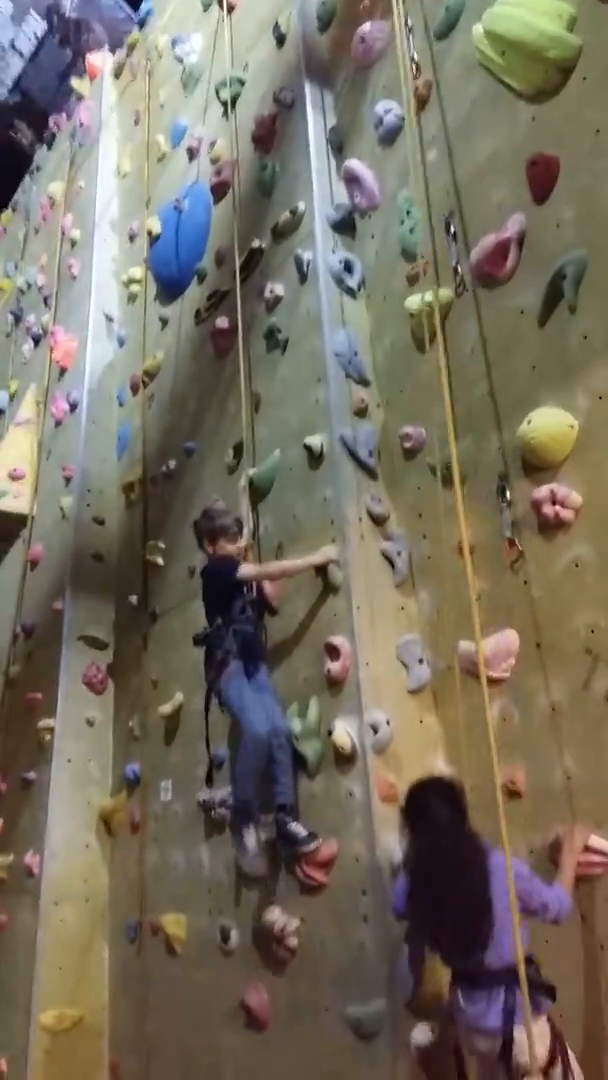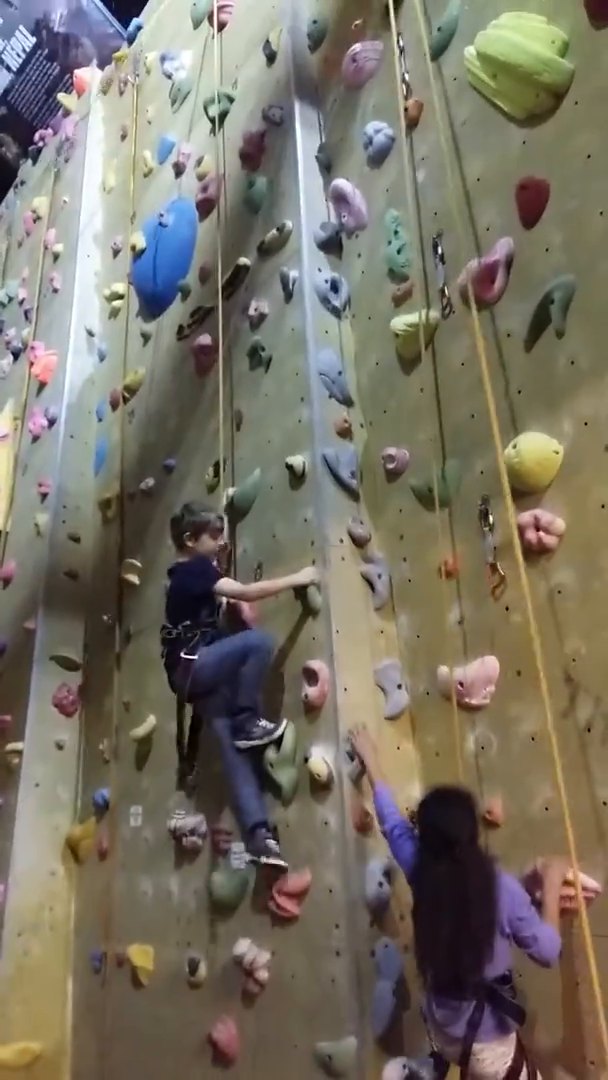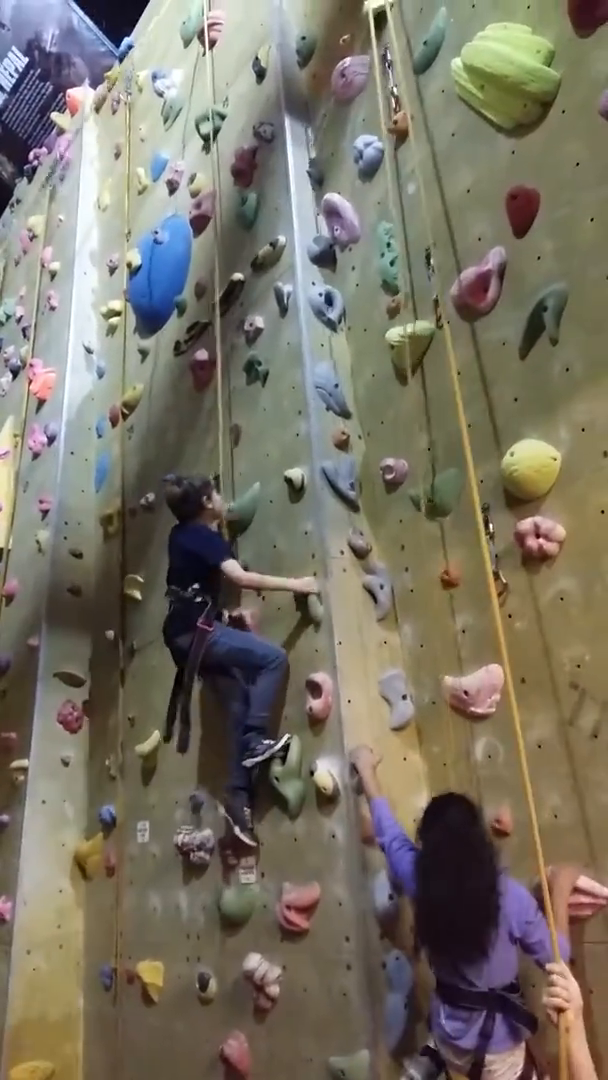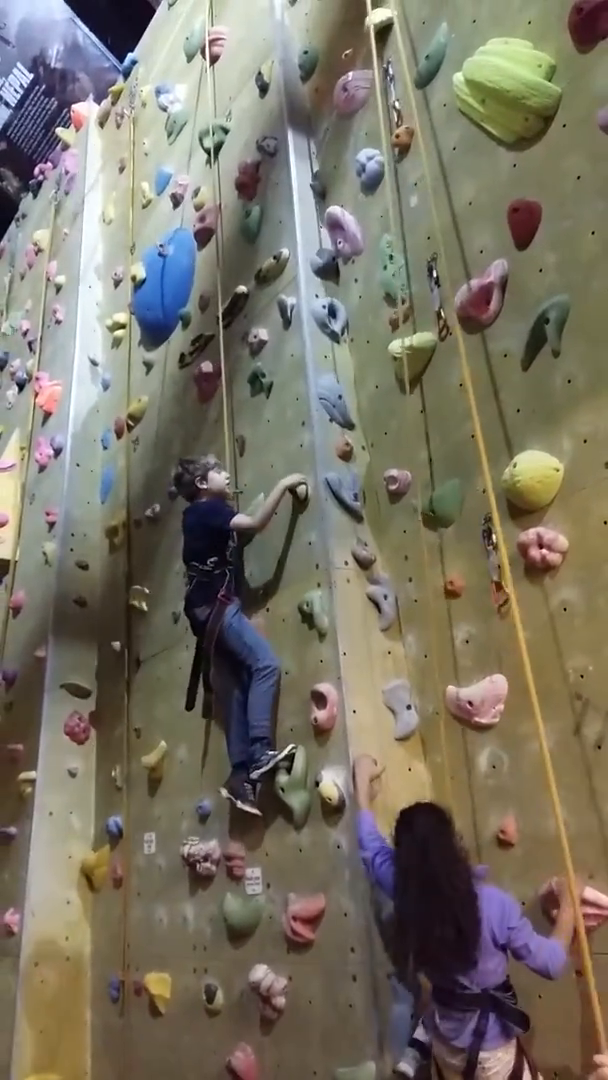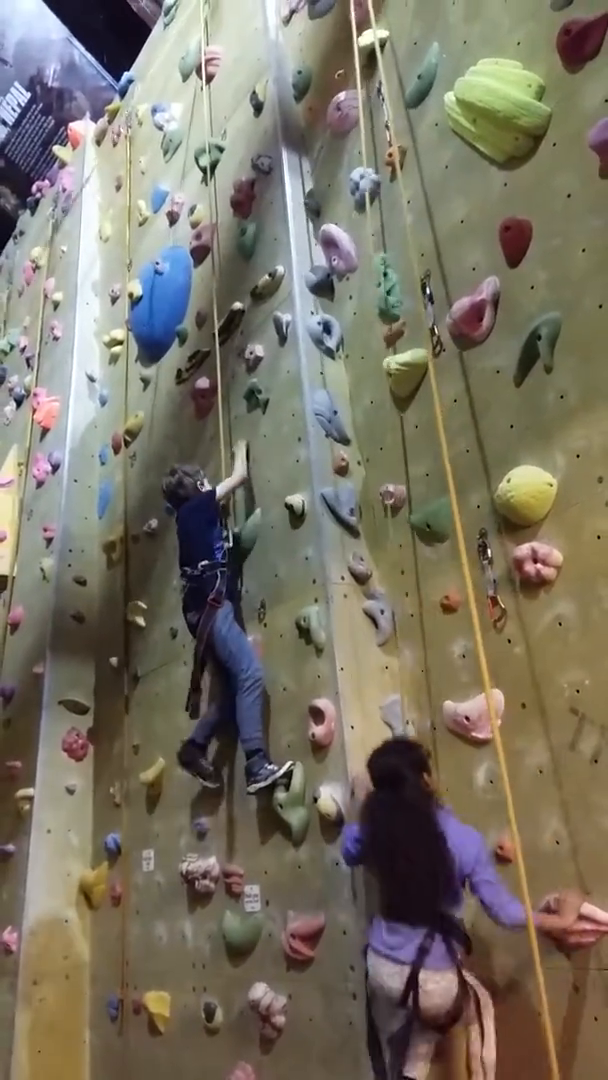
dt=0.7s
person 1, frame 1
left shoulder: (235, 566)
right shoulder: (217, 569)
left elbow: (246, 534)
right elbow: (267, 572)
left wrist: (245, 495)
right wrist: (317, 558)
left hip: (252, 662)
right hip: (226, 663)
left knee: (279, 731)
right knee: (257, 732)
left ankle: (285, 816)
right ankle: (243, 819)
person 1, frame 2
left shoulder: (189, 571)
right shoulder: (194, 570)
right elbow: (243, 592)
right wrist: (296, 579)
left hip: (198, 668)
right hip: (190, 665)
left knee: (235, 748)
right knee: (259, 640)
left ankle: (258, 834)
right ankle: (248, 722)
person 1, frame 3
left shoulder: (183, 534)
right shoulder: (206, 537)
right elbow: (241, 577)
left wrist: (219, 525)
right wrist: (295, 584)
left hip: (187, 633)
right hip: (198, 631)
left knee: (241, 701)
right knee: (274, 658)
left ankle: (238, 795)
right ankle: (255, 739)
person 1, frame 4
left shoulder: (202, 513)
right shoulder: (208, 510)
right elbow: (255, 524)
right wrist: (282, 486)
left hip: (211, 604)
right hip: (215, 603)
left knee: (242, 683)
right knee: (266, 665)
left ankle: (240, 774)
right ankle: (260, 754)
person 1, frame 5
left shoulder: (193, 515)
right shoulder: (198, 506)
right elbow: (240, 476)
right wrist: (241, 450)
left hip: (206, 606)
right hip: (212, 605)
left knee: (232, 686)
right knee: (250, 676)
left ankle: (194, 748)
right ankle: (257, 766)
person 2, frame 1
left shoulder: (415, 883)
right shoulder: (503, 869)
left elbow: (401, 906)
right elbow: (557, 907)
right wrist: (570, 851)
left hip: (474, 1027)
right hip: (523, 1023)
person 2, frame 2
left shoulder: (419, 871)
right shoulder: (503, 889)
left elbow: (390, 818)
right elbow: (547, 952)
left wrist: (368, 757)
right wrist: (552, 887)
left hip: (442, 1031)
right hip: (489, 1045)
person 2, frame 3
left shoulder: (419, 884)
right shoulder: (511, 896)
left elbow: (388, 832)
right elbow: (554, 957)
left wrist: (366, 769)
right wrist: (560, 894)
left hip: (448, 1041)
right hip: (498, 1052)
person 2, frame 4
left shoulder: (403, 890)
right shoulder: (494, 904)
left elbow: (369, 841)
right elbow: (550, 963)
left wrist: (362, 779)
right wrist: (568, 906)
left hip: (444, 1045)
right hip: (490, 1053)
left ankle: (417, 1054)
person 2, frame 5
left shoulder: (376, 827)
right shoulder: (462, 839)
left elbow: (349, 851)
right elbow: (505, 912)
left wrist: (359, 797)
right wrist: (562, 918)
left hip: (380, 966)
right hip: (431, 976)
